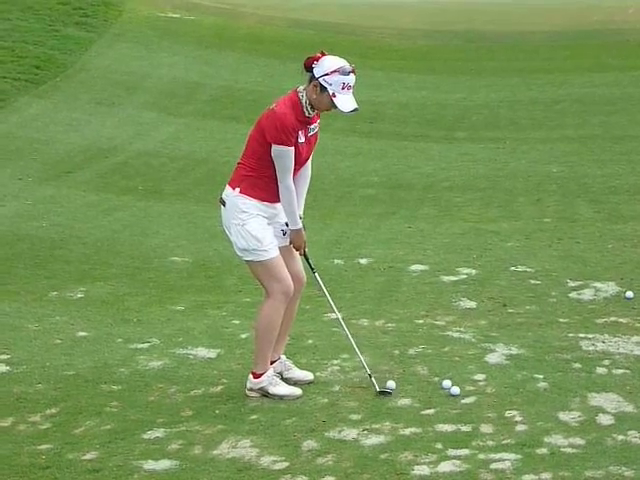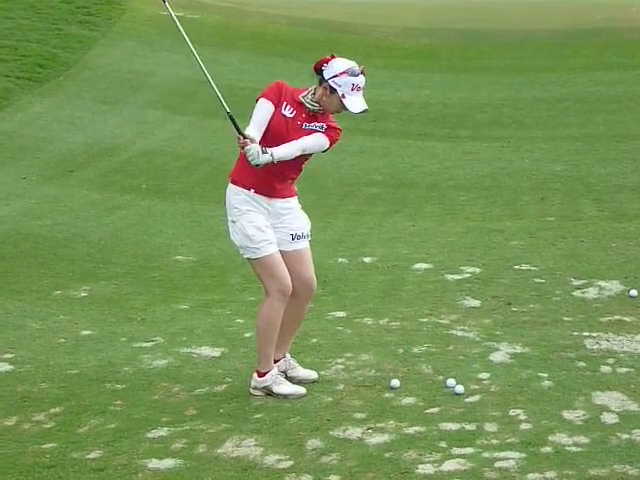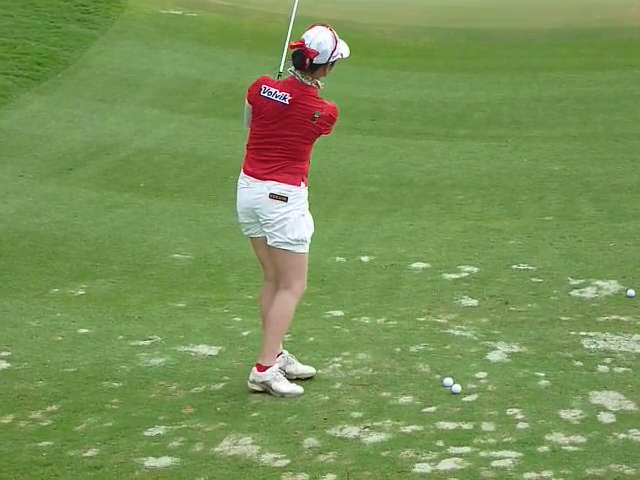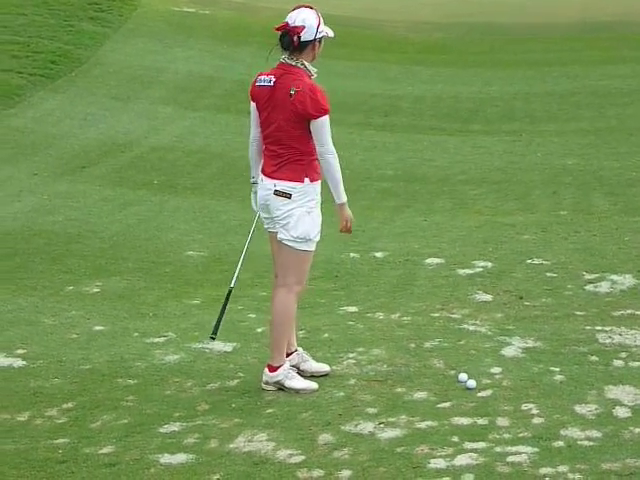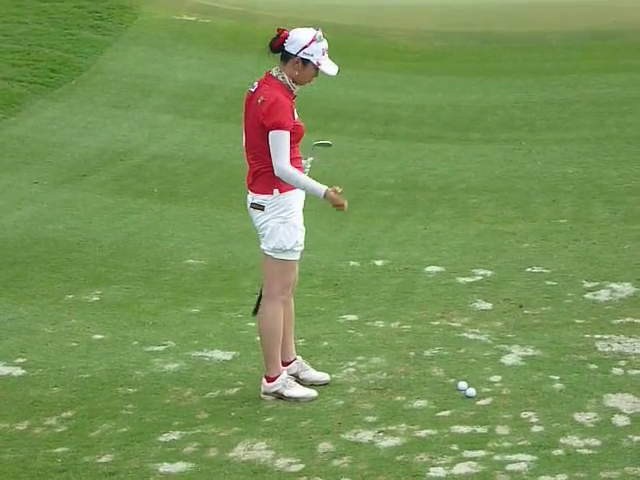
dt=1s
person 1, frame 1
left shoulder: (311, 111)
right shoulder: (283, 118)
left elbow: (303, 168)
right elbow: (286, 179)
left wrist: (297, 218)
right wrist: (296, 228)
left hip: (270, 206)
right hip: (246, 207)
left knee: (297, 281)
right knee: (280, 288)
left ankle: (276, 360)
right ankle: (259, 377)
person 1, frame 2
left shoulder: (329, 129)
right shoulder: (279, 92)
left elbow: (297, 148)
right elbow: (253, 131)
left wrist: (265, 154)
right wrist: (251, 138)
left hip: (284, 204)
right hip: (247, 200)
left knee: (305, 285)
right knee: (280, 288)
left ankle: (280, 358)
right ankle: (264, 375)
person 1, frame 3
left shoulder: (260, 87)
right shoulder: (326, 112)
left hip: (249, 190)
right hip: (283, 198)
left knee: (273, 279)
right knee: (293, 286)
left ankle: (276, 355)
right ankle: (264, 369)
person 1, frame 4
left shoulder: (261, 82)
right shoulder: (310, 92)
left elbow: (255, 139)
right elbow: (325, 152)
left wrist: (257, 181)
right wrist: (341, 202)
left hip: (270, 187)
right hip: (297, 193)
left knee: (285, 278)
right knee: (290, 284)
left ankle: (291, 352)
right ankle: (276, 369)
person 1, frame 5
left shoulder: (264, 88)
right shoulder: (277, 101)
left elbow: (250, 143)
right elbow: (282, 168)
right wrist: (323, 193)
left hip: (271, 198)
right hip: (278, 202)
left knee: (285, 287)
right knee: (276, 293)
left ankle: (289, 361)
right ankle: (274, 379)
